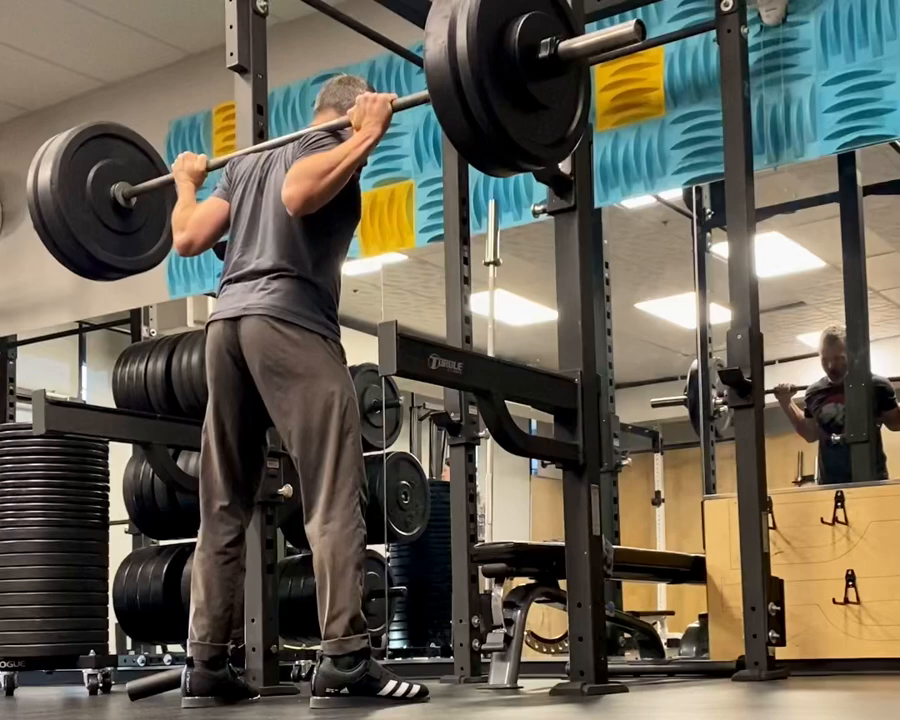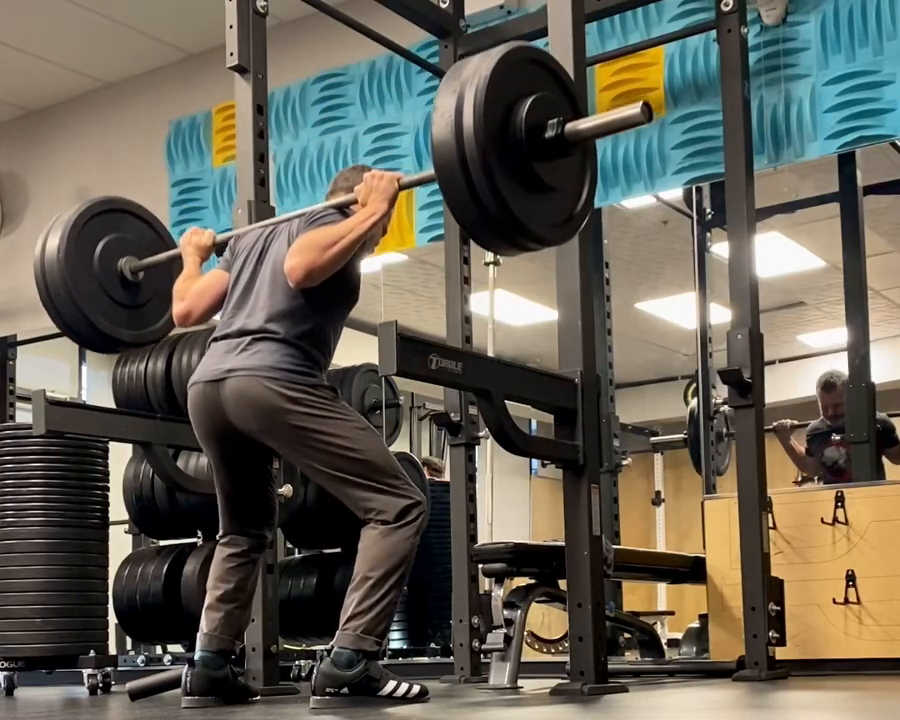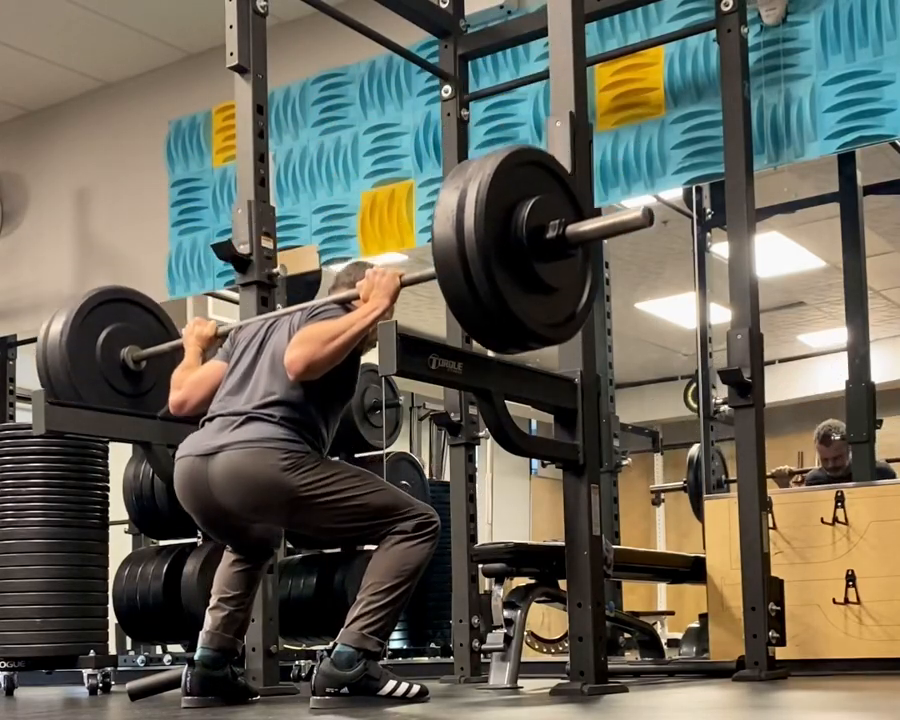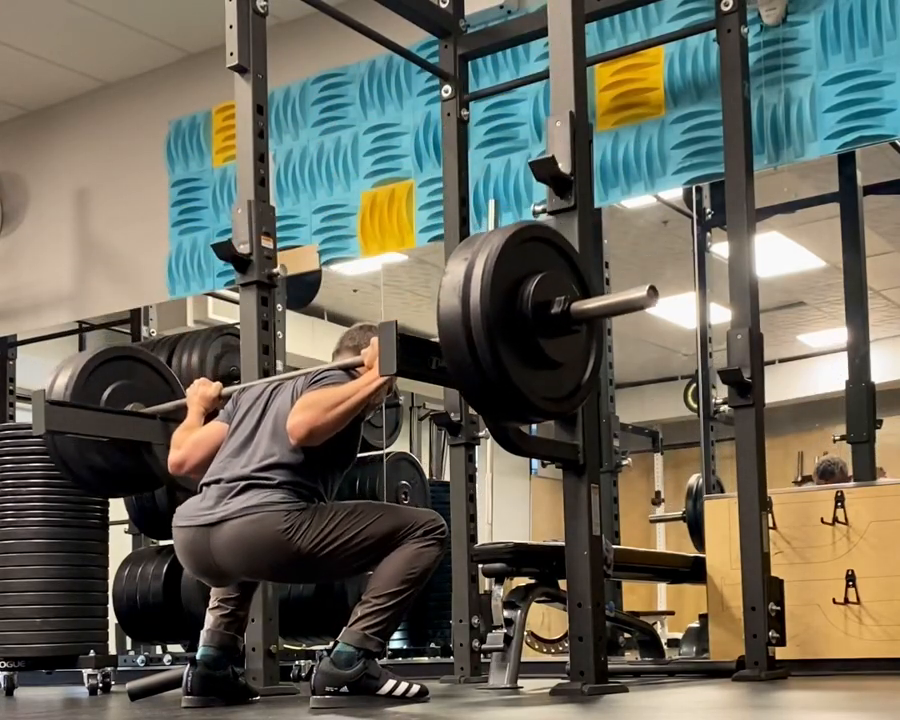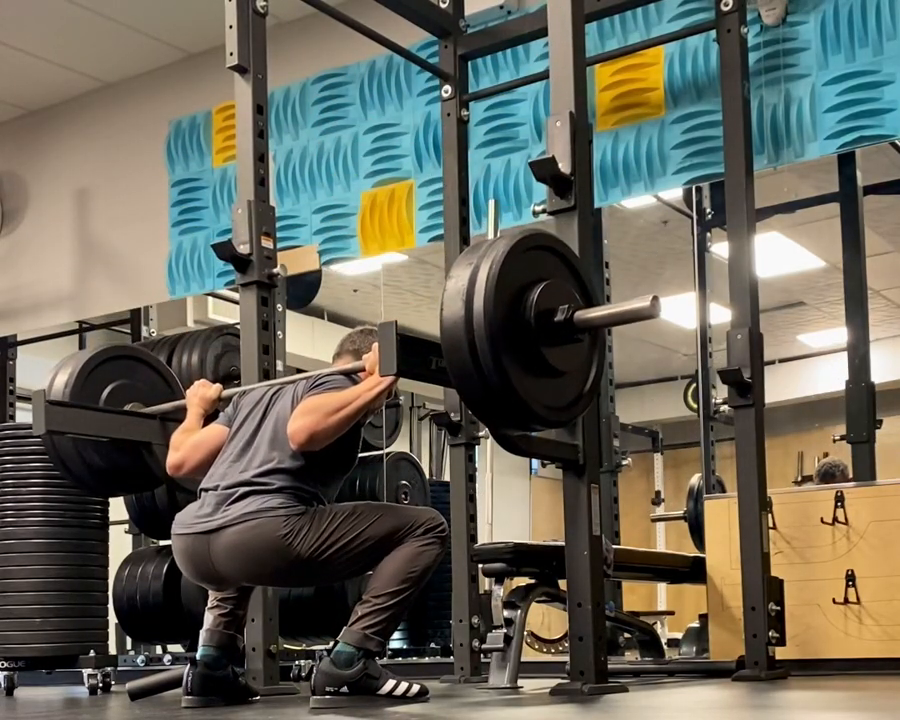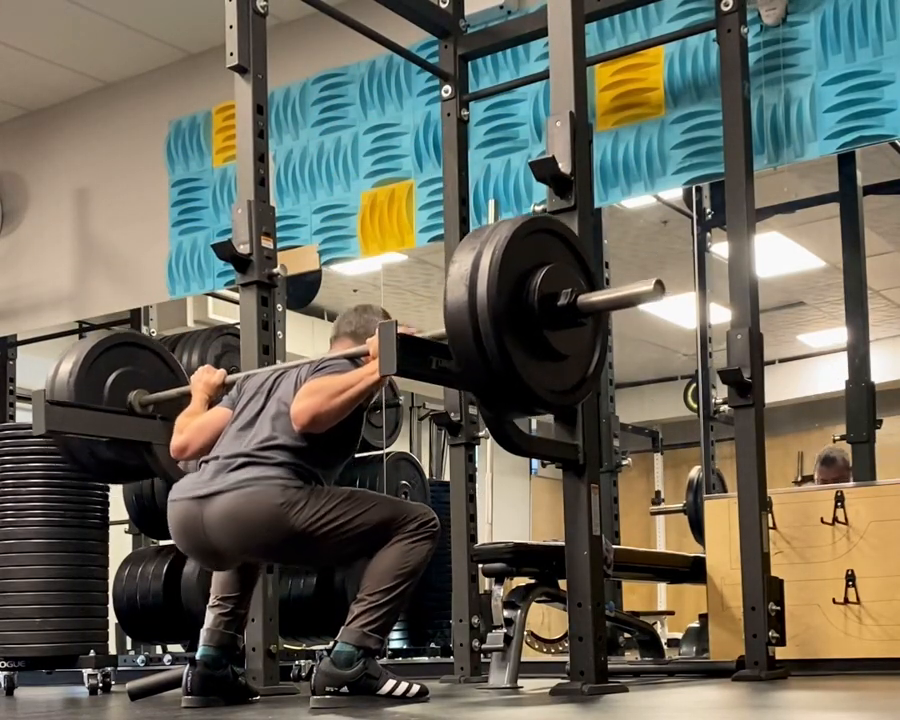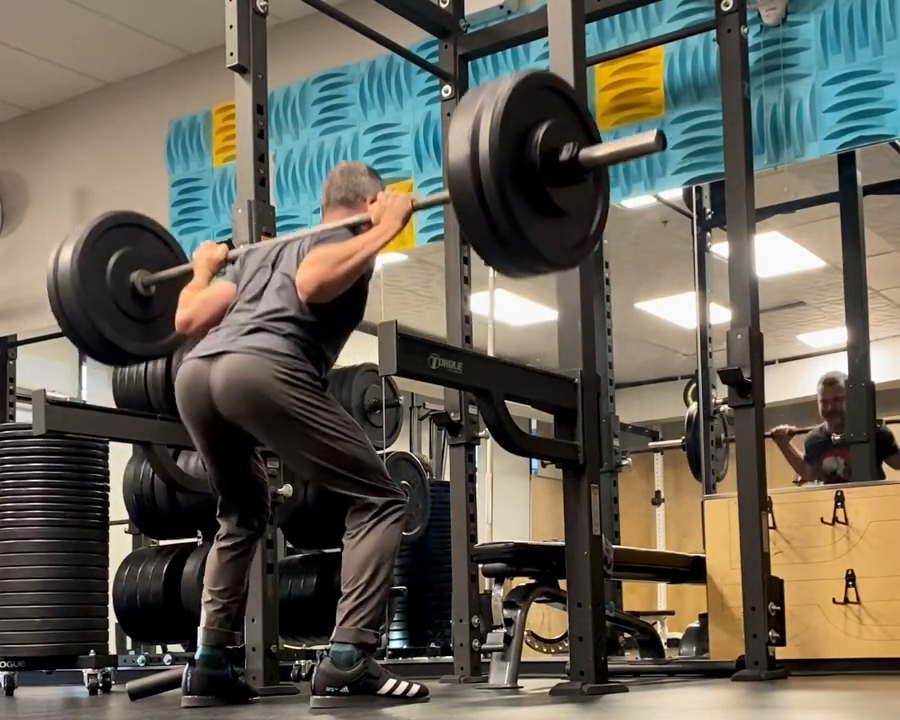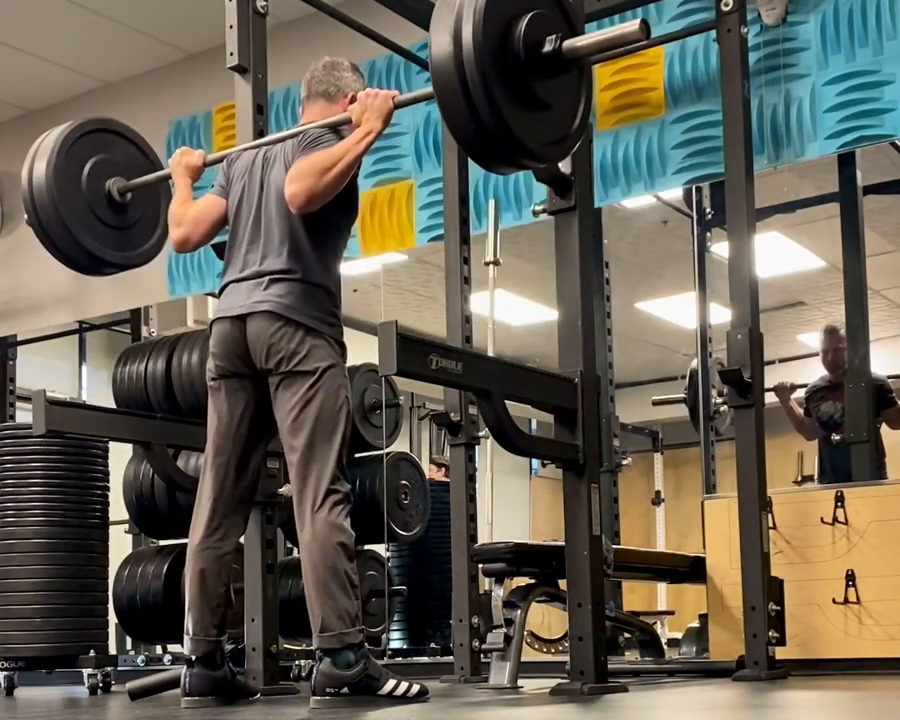
dt=0.7s
person 1, frame 1
left shoulder: (247, 163)
right shoulder: (332, 145)
left elbow: (188, 238)
right elbow: (299, 194)
left wrist: (187, 185)
right wrist: (370, 134)
left hip: (226, 324)
right hip: (286, 323)
left knee: (224, 507)
right knee: (334, 496)
left ankle: (206, 664)
right ankle: (345, 662)
person 1, frame 2
left shoulder: (253, 236)
right shoulder: (336, 222)
left elbow: (185, 310)
right elbow: (301, 268)
left wrist: (192, 257)
right wrist: (376, 208)
left hip: (207, 386)
right hip: (273, 381)
left knee: (245, 528)
right knee: (397, 506)
left ankle: (210, 664)
right ankle: (349, 663)
person 1, frame 3
left shoulder: (254, 329)
right shoulder: (337, 317)
left elbow: (181, 400)
right elbow: (300, 360)
left wrist: (194, 348)
right wrist: (375, 307)
left hip: (191, 469)
right hip: (258, 462)
left knee: (251, 543)
right knee: (415, 523)
left ankle: (210, 667)
right ankle: (348, 666)
person 1, frame 4
left shoulder: (255, 390)
right shoulder: (339, 379)
left elbow: (181, 460)
right elbow: (302, 427)
left wrist: (197, 408)
right wrist: (379, 374)
left hip: (191, 540)
right hip: (260, 528)
right knee: (424, 530)
left ankle: (211, 666)
right ankle: (347, 667)
person 1, frame 5
left shoulder: (257, 394)
right shoulder: (341, 385)
left elbow: (179, 461)
right elbow: (303, 431)
left wrist: (197, 409)
right wrist: (380, 380)
left hip: (189, 546)
right hip: (261, 535)
right knee: (425, 528)
left ankle: (211, 666)
right ankle: (347, 667)
person 1, frame 6
left shoulder: (259, 378)
right shoulder: (347, 369)
left elbow: (182, 445)
right elbow: (305, 414)
left wrist: (202, 395)
right wrist: (383, 365)
left hip: (184, 517)
right hip: (254, 507)
right knee: (415, 524)
left ankle: (211, 666)
right ankle: (348, 666)
person 1, frame 7
left shoulder: (265, 250)
right shoulder: (353, 239)
left elbow: (188, 318)
right elbow: (313, 283)
left wrist: (205, 271)
right wrist: (388, 228)
left hip: (194, 374)
right hip: (264, 371)
left knee: (242, 517)
right knee: (378, 501)
left ankle: (210, 664)
right ankle: (348, 663)
person 1, frame 8
left shoulder: (243, 160)
right shoulder: (332, 140)
left elbow: (184, 233)
right elbow: (300, 193)
left wrist: (183, 178)
right wrist: (369, 130)
left hip: (230, 325)
right hip: (293, 324)
left knee: (220, 501)
right knee: (320, 496)
left ankle: (204, 662)
right ankle: (340, 662)
